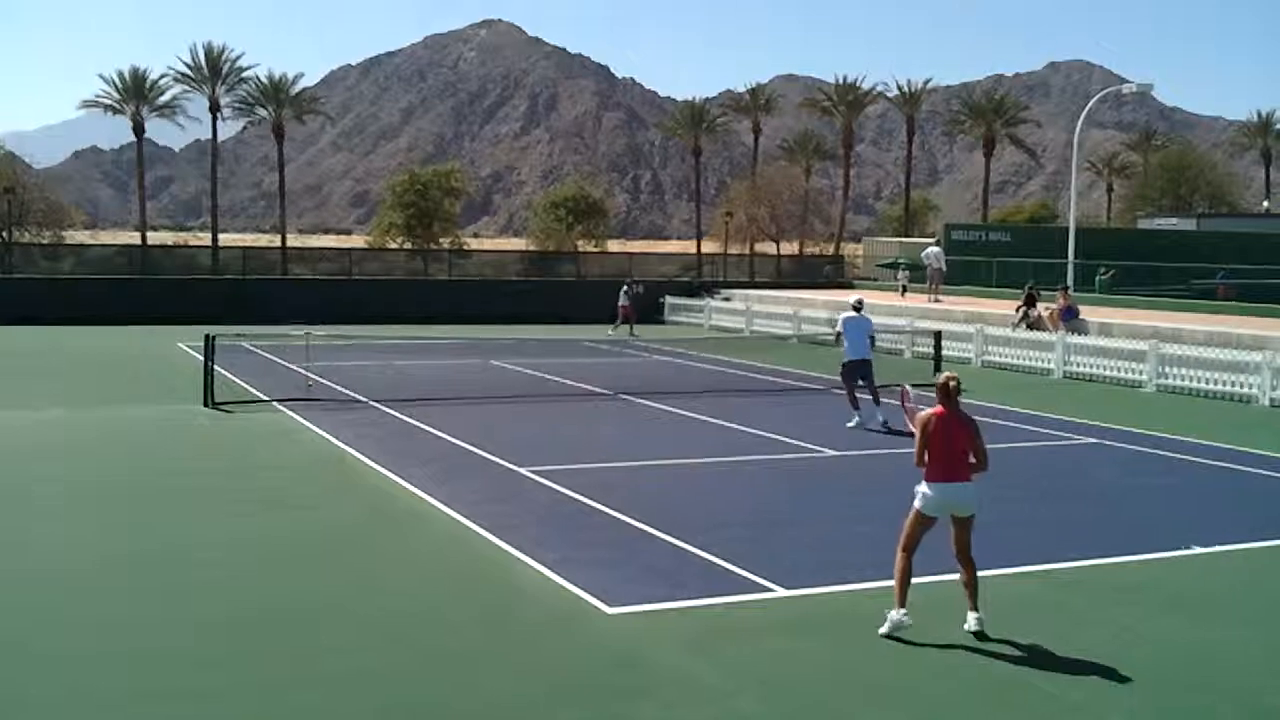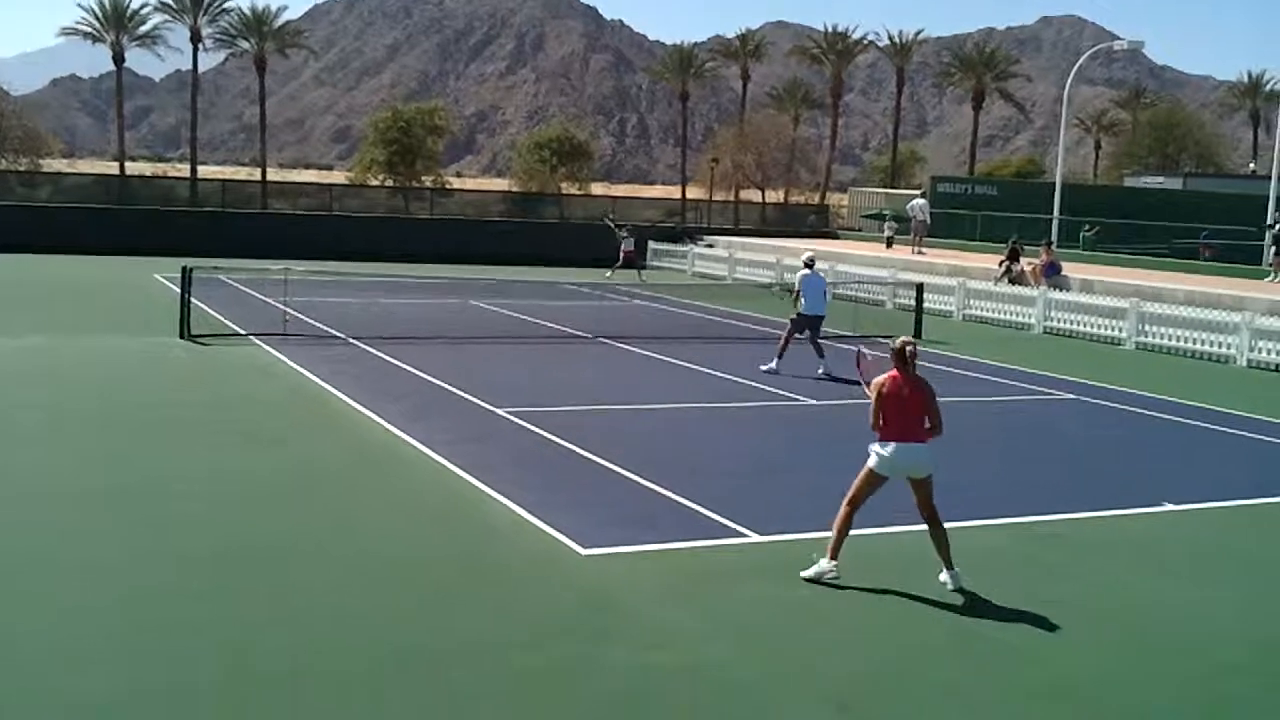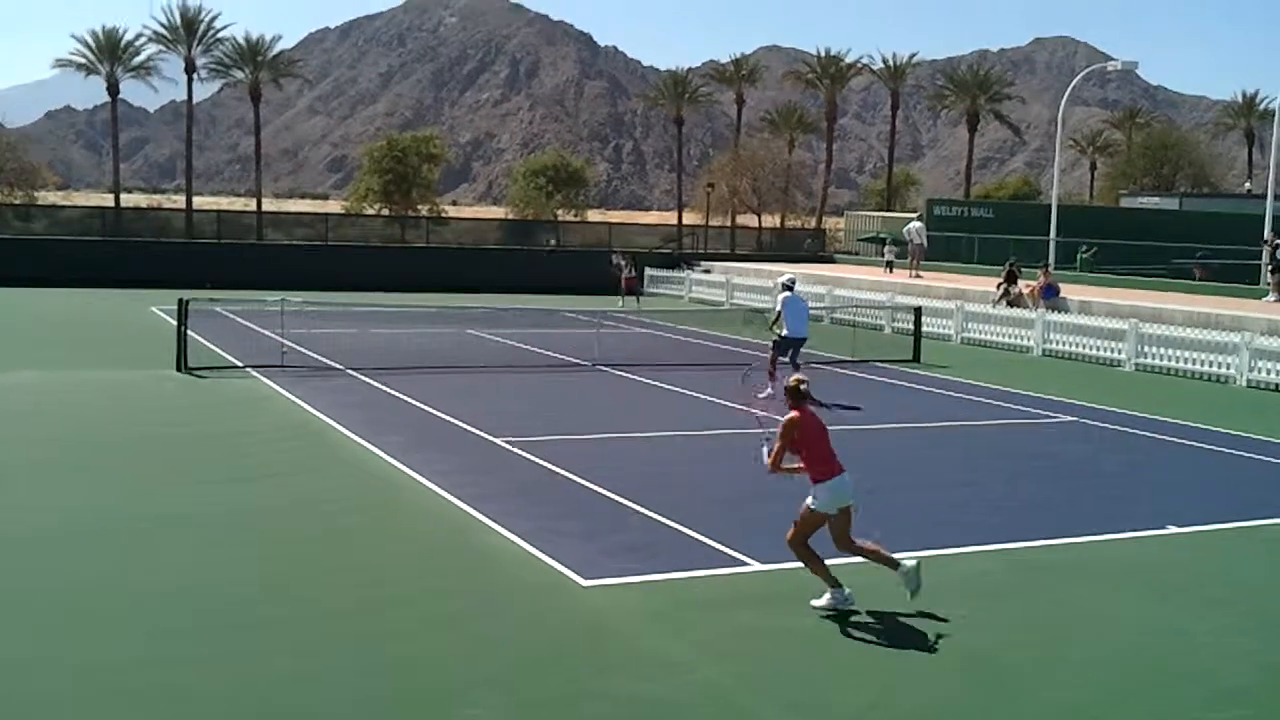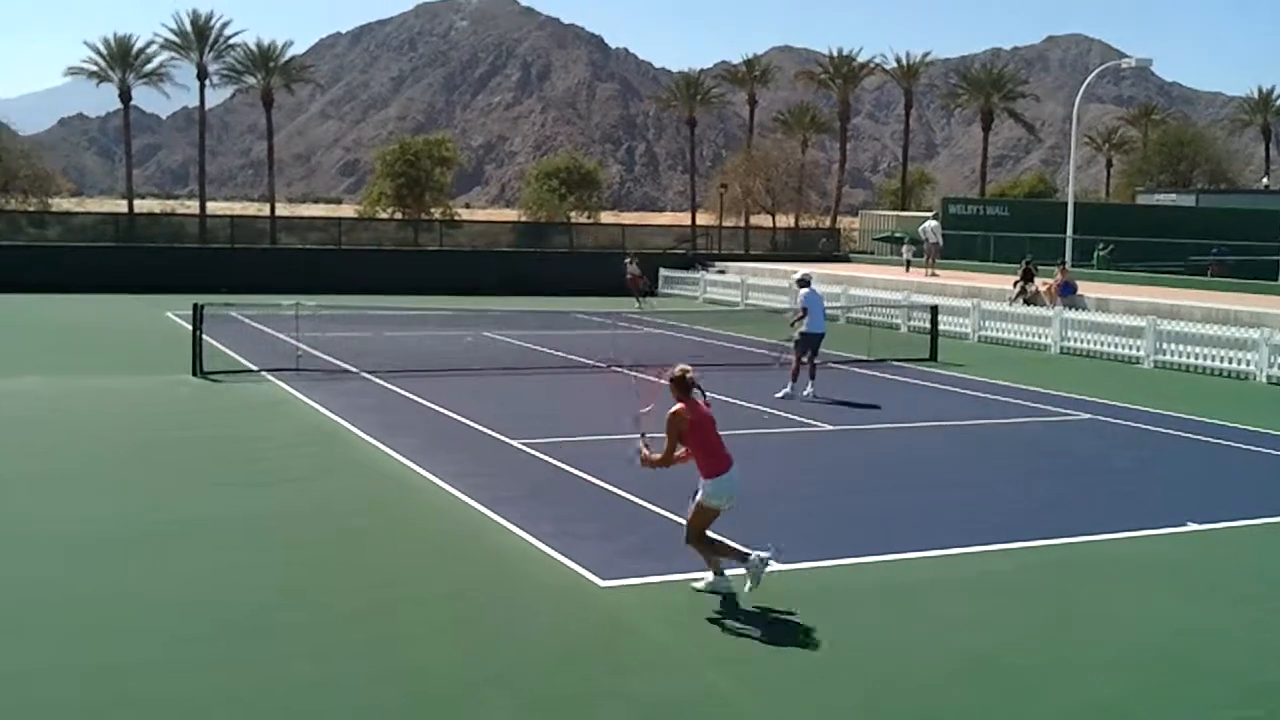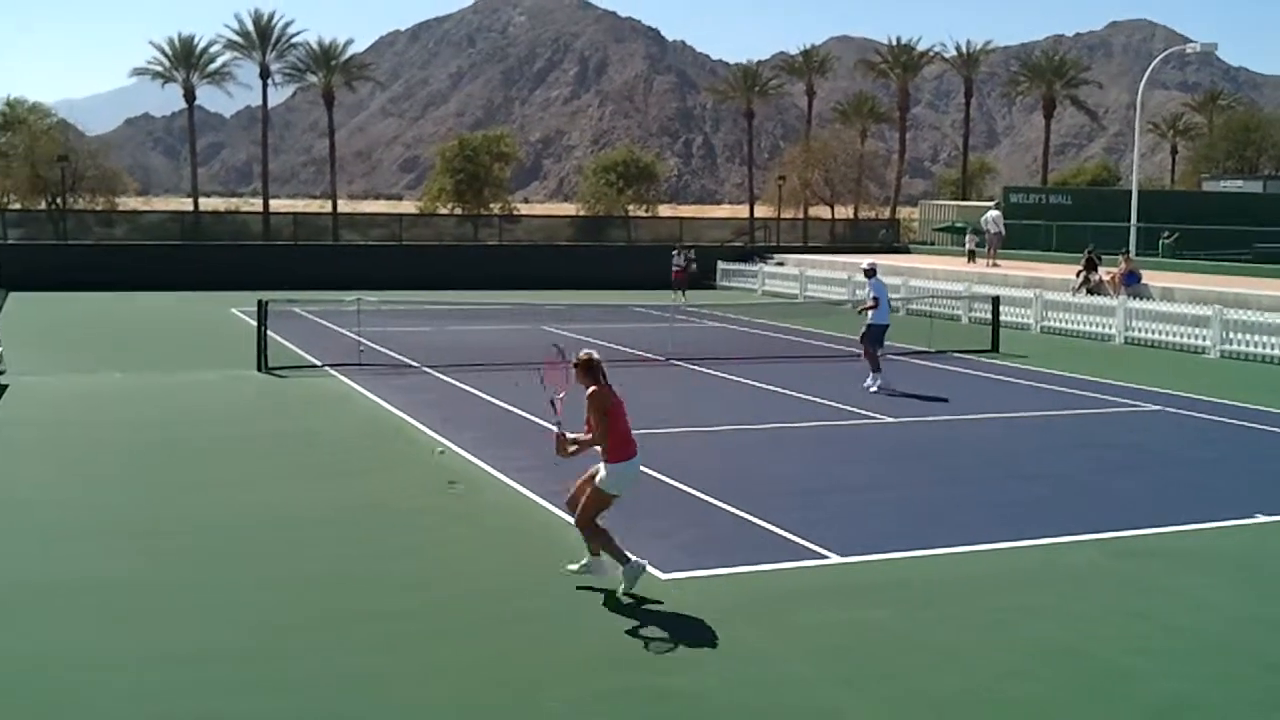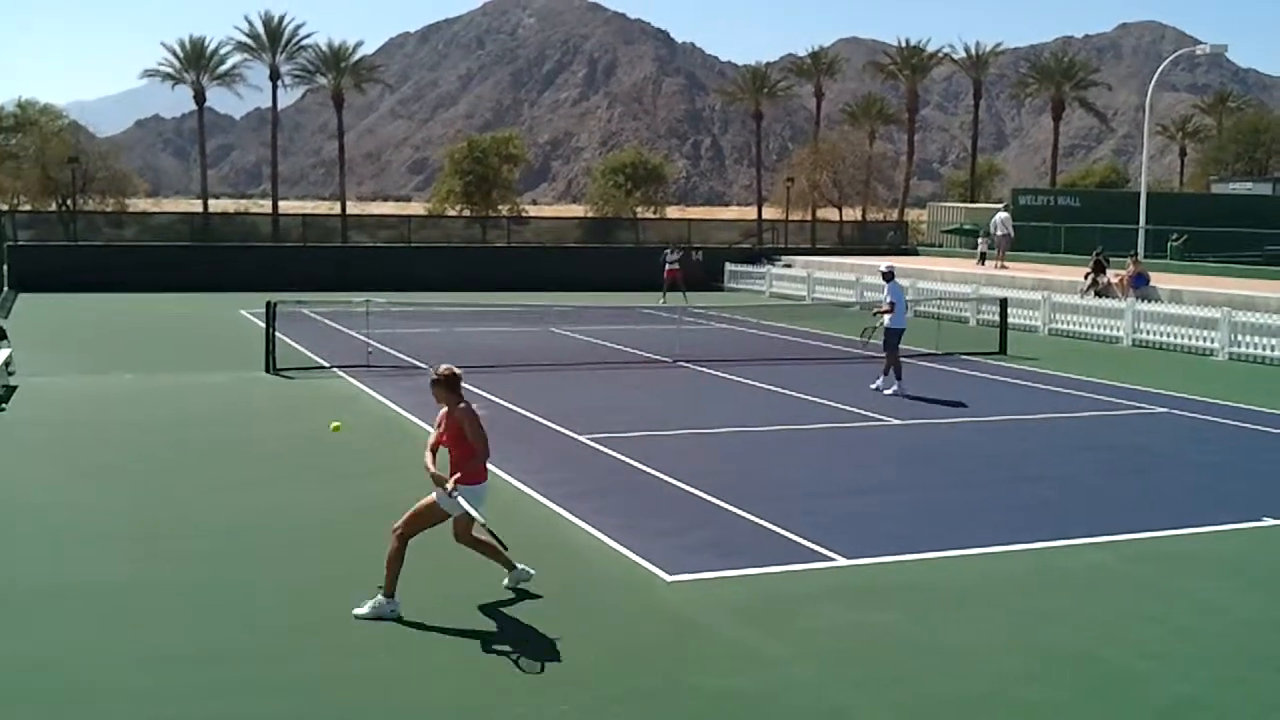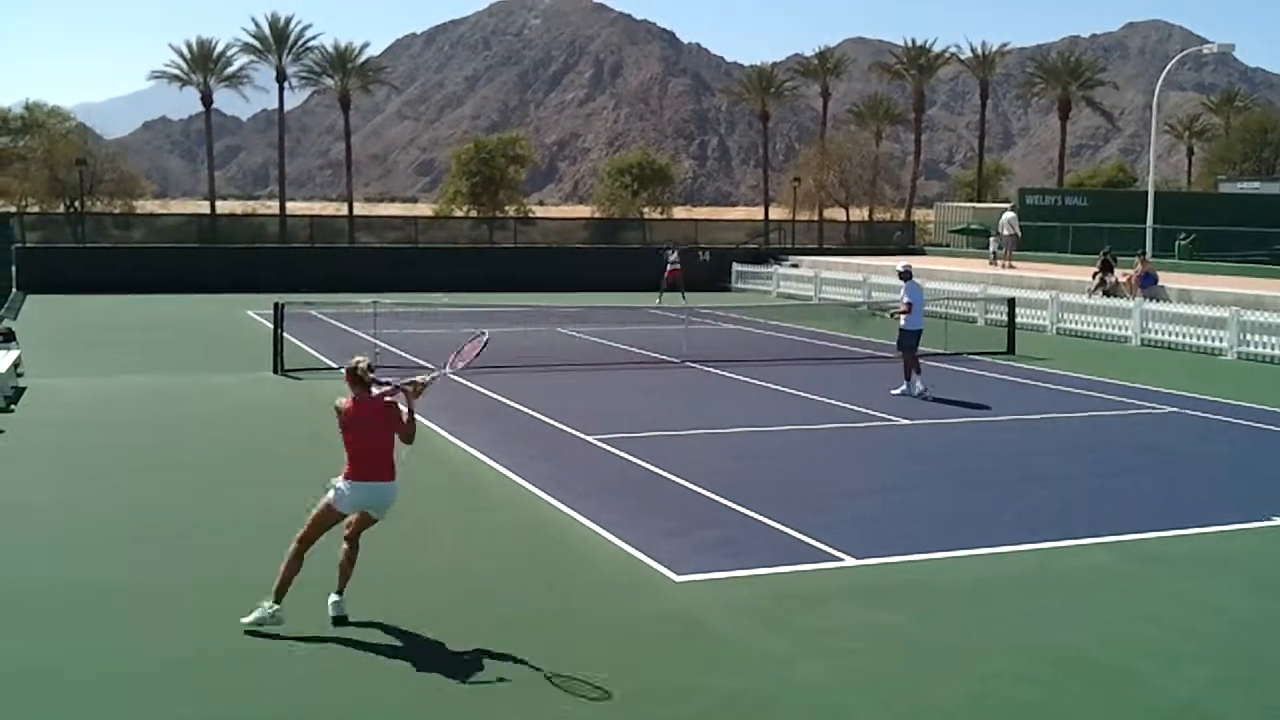
dt=0.3s
person 1, frame 1
left shoulder: (925, 417)
right shoulder: (969, 422)
left elbow: (919, 461)
right elbow: (982, 464)
left hip: (935, 490)
right hip: (964, 491)
left knee: (905, 551)
right knee: (964, 555)
left ankle: (899, 612)
right ankle: (973, 614)
person 1, frame 2
left shoulder: (881, 383)
right shoulder: (924, 386)
left elbow: (876, 425)
right elbow: (937, 429)
left hip: (890, 452)
right hip: (919, 453)
left knee: (850, 504)
right knee: (928, 514)
left ankle: (829, 563)
right ankle: (950, 572)
person 1, frame 3
left shoulder: (790, 421)
right shoulder: (815, 418)
left elbow: (772, 467)
left wrist: (769, 457)
right wrist: (784, 467)
left hip: (827, 490)
right hip: (841, 482)
left knee: (795, 540)
right knee: (846, 544)
left ankle: (837, 592)
right ankle: (904, 567)
person 1, frame 4
left shoulder: (676, 414)
right shoulder: (700, 406)
left elbow: (666, 460)
left wrist: (648, 457)
right wrist: (655, 459)
left hip: (716, 483)
right hip: (725, 475)
left knee: (694, 538)
right knee: (696, 533)
left ankle: (752, 560)
right ankle: (719, 578)
person 1, frame 5
left shoulder: (595, 394)
right shoulder: (602, 392)
left elbow: (601, 438)
right elbow: (594, 434)
left wrist: (571, 441)
right wrist: (571, 444)
left hip: (618, 467)
right hip: (620, 462)
left knee: (584, 521)
right knee: (573, 503)
left ankle: (629, 564)
right ankle: (594, 559)
person 1, frame 6
left shoulder: (462, 412)
right shoulder: (445, 414)
left elbow: (483, 454)
right elbow: (430, 451)
left wrist: (458, 478)
right wrist: (434, 472)
left hip: (463, 489)
right hip: (473, 489)
left knee: (400, 532)
right knee: (465, 536)
left ankle: (387, 601)
right ankle: (515, 569)
person 1, frame 7
left shoulder: (343, 406)
right shoulder: (389, 405)
right elbow: (408, 438)
right wrist: (410, 402)
left hip: (353, 488)
right hip: (386, 491)
left knee: (302, 542)
right knee: (351, 536)
left ankle: (274, 607)
right ankle: (338, 599)
